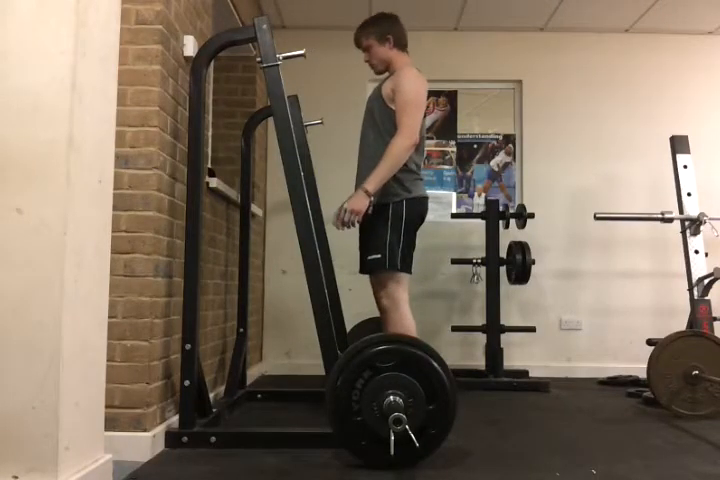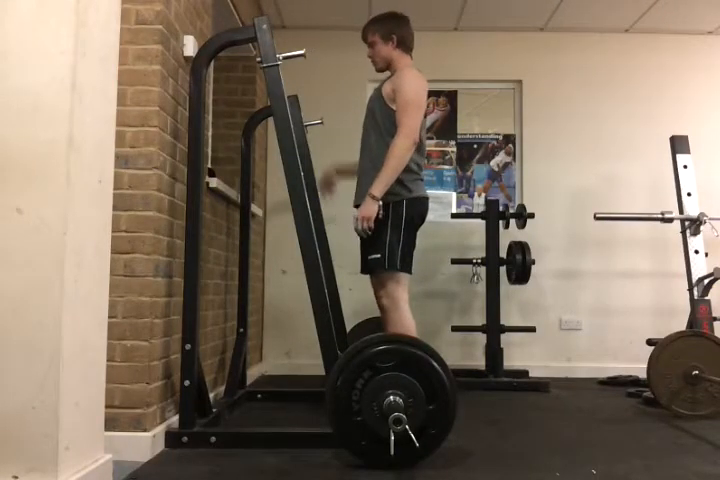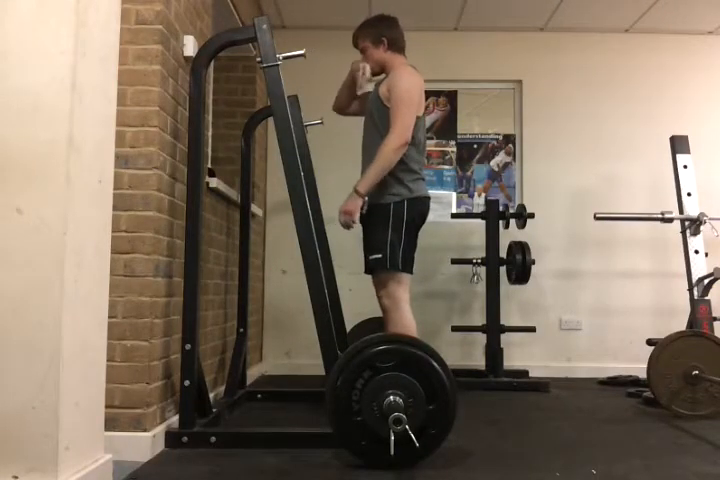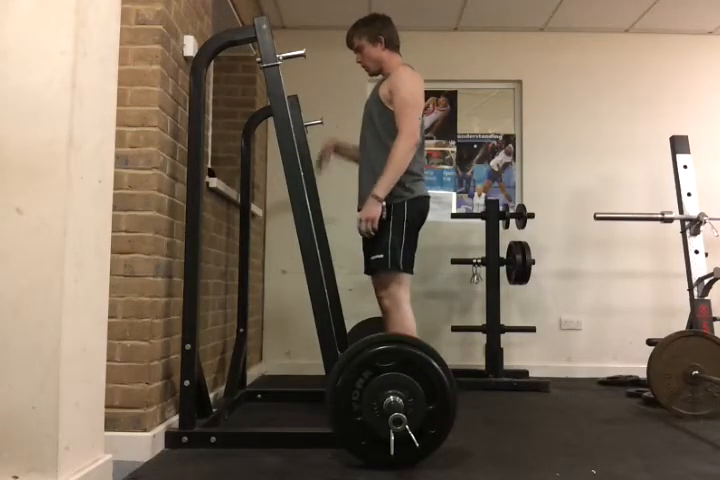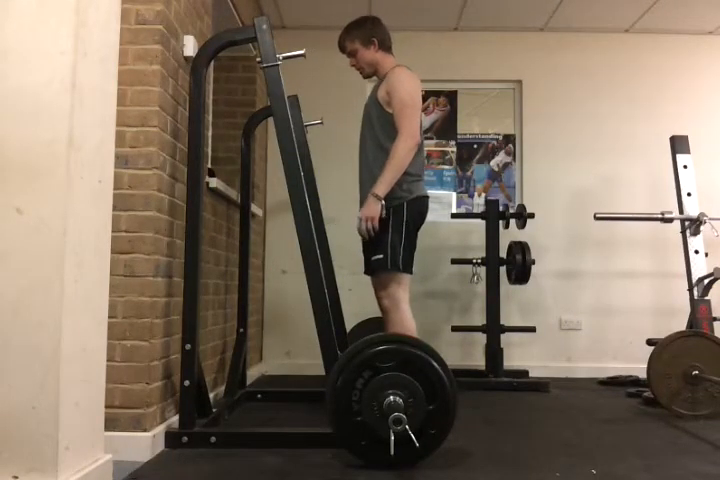
dt=0.5s
person 1, frame 1
left shoulder: (408, 77)
right shoulder: (392, 84)
left elbow: (407, 138)
left wrist: (364, 191)
right wrist: (359, 197)
left hip: (396, 201)
right hip: (384, 202)
left knee: (392, 295)
right knee: (386, 296)
person 1, frame 2
left shoulder: (408, 78)
right shoulder: (393, 85)
left elbow: (407, 139)
left wrist: (373, 197)
right wrist: (342, 171)
left hip: (397, 201)
right hip: (386, 202)
left knee: (393, 294)
right knee: (386, 294)
person 1, frame 3
left shoulder: (404, 77)
right shoulder: (387, 86)
left elbow: (399, 138)
right elbow: (341, 106)
left wrist: (357, 191)
right wrist: (353, 76)
left hip: (398, 201)
right hip: (387, 201)
left knee: (393, 293)
right knee: (388, 294)
person 1, frame 4
left shoulder: (404, 77)
right shoulder: (387, 87)
left elbow: (408, 139)
left wrist: (376, 198)
right wrist: (338, 147)
left hip: (397, 202)
right hip: (386, 204)
left knee: (394, 294)
right knee: (388, 294)
person 1, frame 5
left shoulder: (400, 78)
right shoulder: (385, 86)
left elbow: (409, 139)
left wrist: (375, 196)
left hip: (397, 202)
right hip: (385, 204)
left knee: (394, 294)
right knee: (387, 294)
